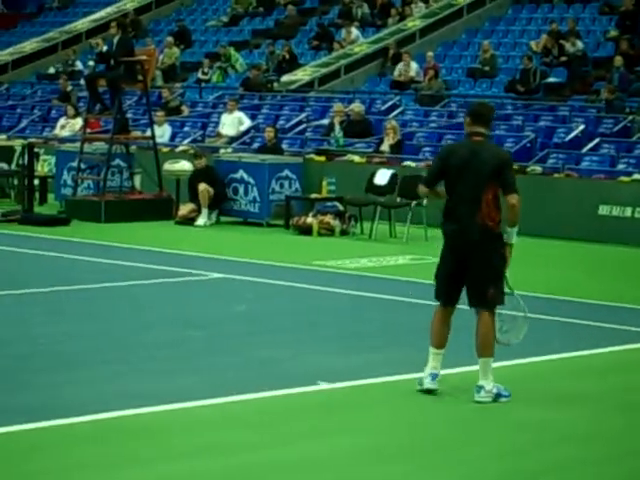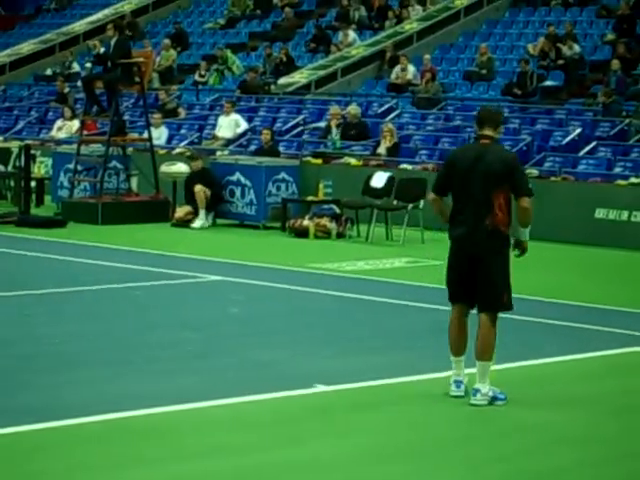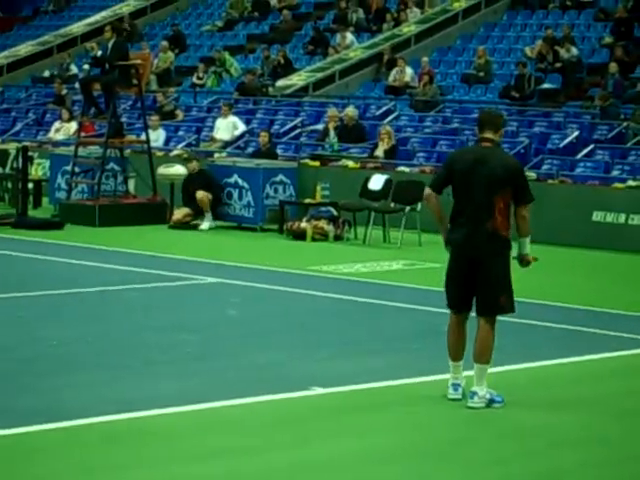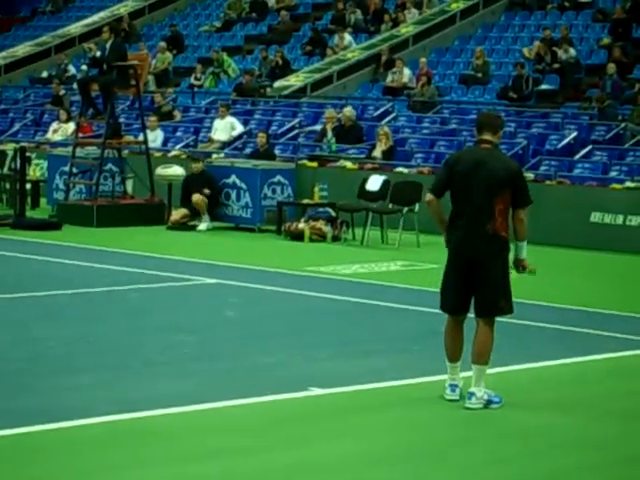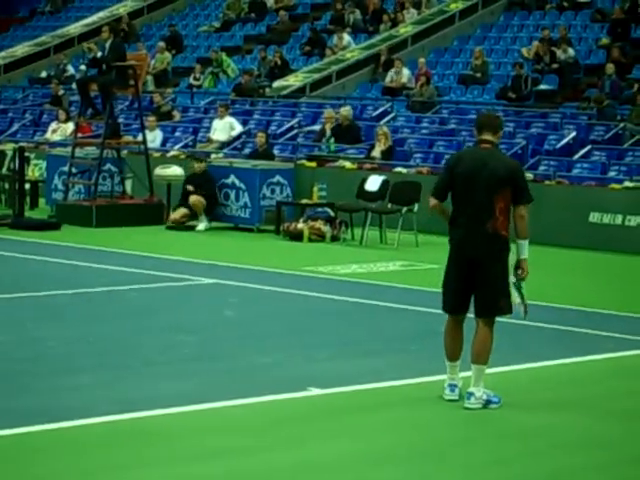
dt=0.3s
person 1, frame 1
left shoulder: (449, 152)
right shoulder: (500, 156)
left elbow: (424, 189)
right elbow: (513, 202)
right wrist: (510, 238)
left hip: (454, 236)
right hip: (485, 238)
left knee: (444, 305)
right knee: (485, 311)
left ankle: (432, 372)
right ankle: (485, 384)
person 1, frame 2
left shoulder: (457, 156)
right shoulder: (508, 159)
left elbow: (434, 197)
right elbow: (524, 204)
right wrist: (523, 236)
left hip: (461, 240)
right hip: (492, 242)
left knee: (459, 308)
right knee: (488, 313)
left ankle: (457, 378)
right ankle: (481, 387)
person 1, frame 3
left shoulder: (457, 158)
right shoulder: (511, 164)
left elbow: (430, 193)
right elbow: (522, 213)
left wrist: (445, 229)
right wrist: (524, 248)
left hip: (460, 244)
right hip: (493, 247)
left knee: (457, 314)
right knee: (487, 318)
left ankle: (455, 382)
right ankle: (479, 390)
person 1, frame 4
left shoulder: (456, 160)
right shoulder: (510, 167)
left elbow: (431, 198)
right elbow: (520, 216)
left wrist: (446, 230)
right wrist: (521, 253)
left hip: (459, 247)
right hip: (492, 249)
left knee: (455, 315)
right knee: (485, 319)
left ankle: (452, 382)
right ankle: (476, 391)
person 1, frame 5
left shoulder: (457, 160)
right shoulder: (511, 166)
left elbow: (434, 203)
right elbow: (520, 214)
right wrist: (523, 254)
left hip: (460, 246)
right hip: (492, 248)
left knee: (455, 315)
right knee: (485, 319)
left ankle: (452, 382)
right ankle: (475, 391)
